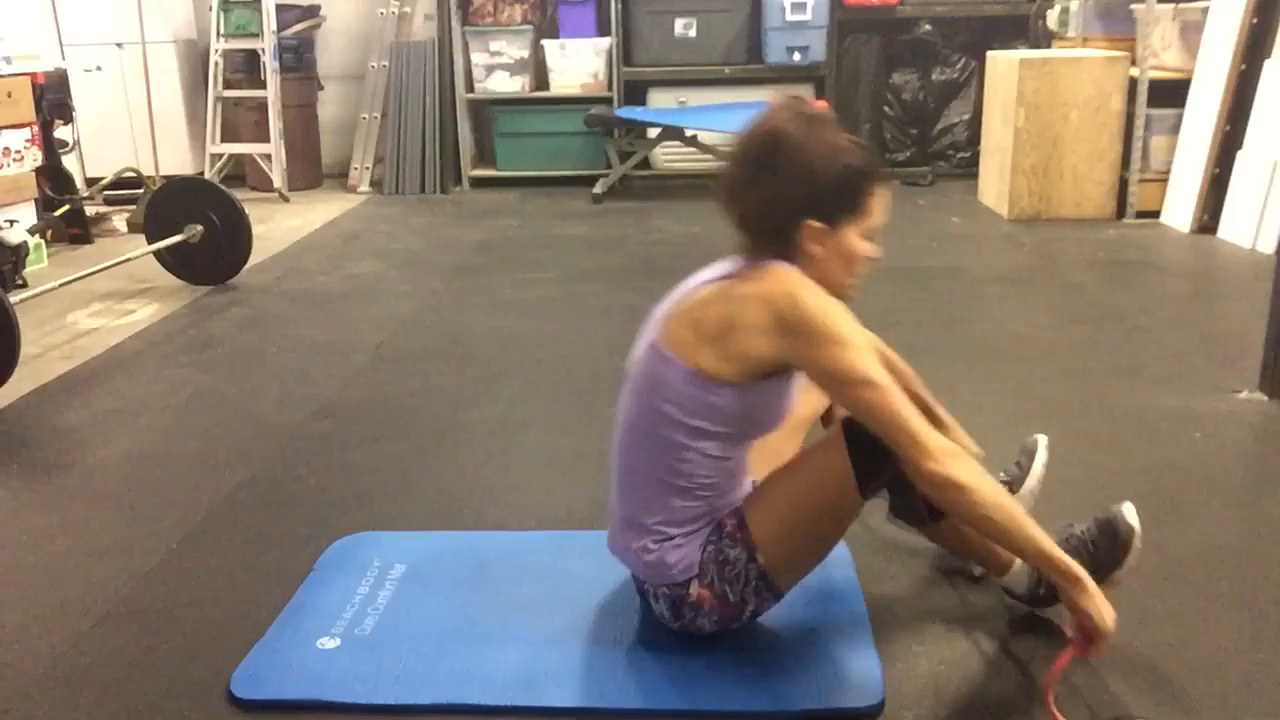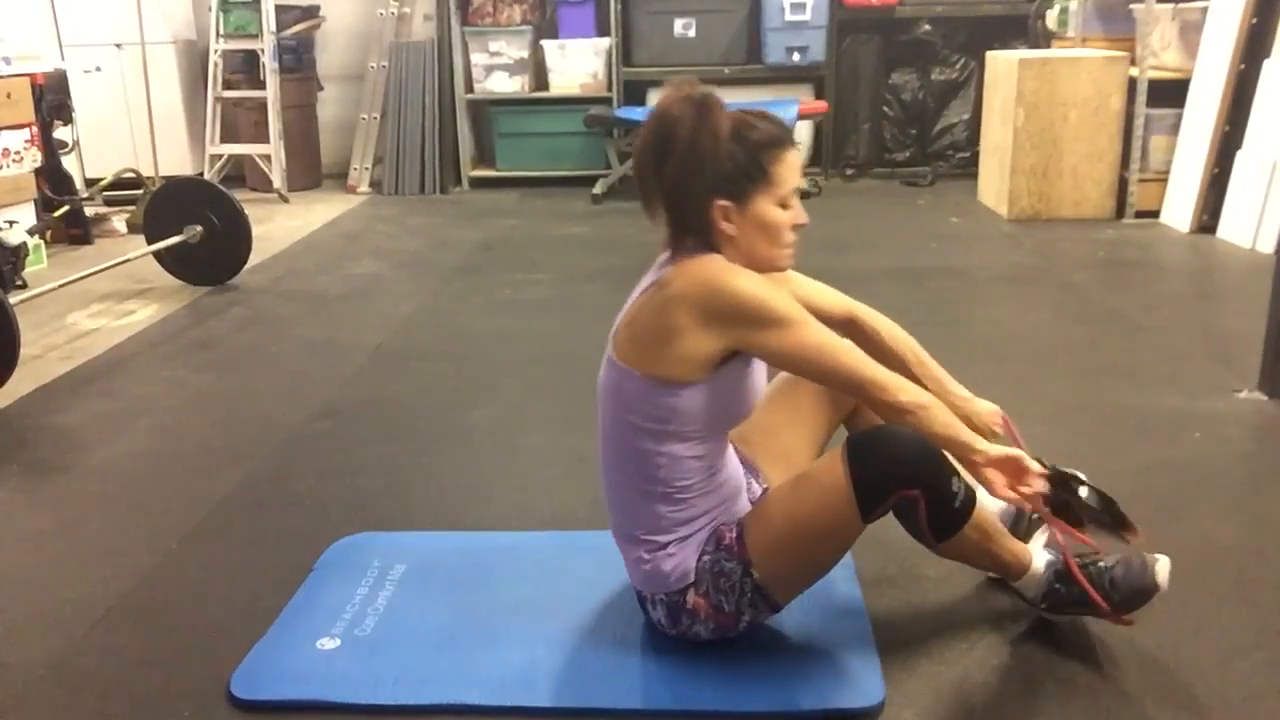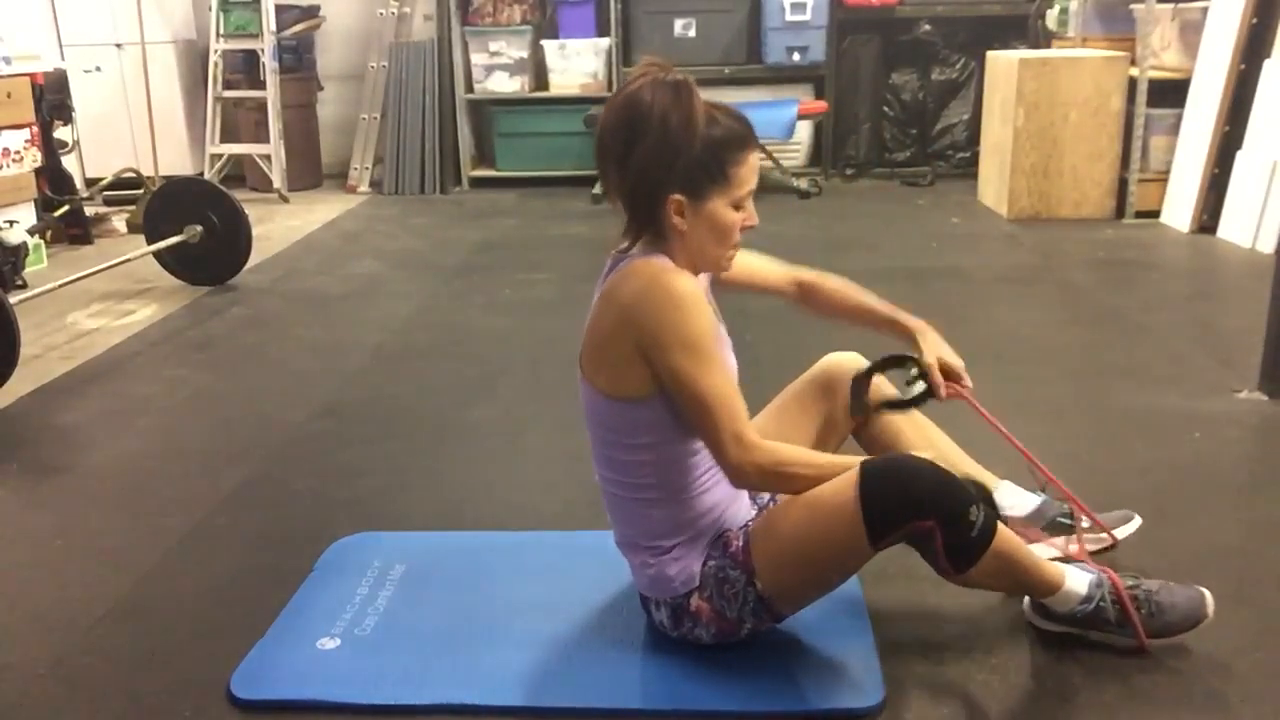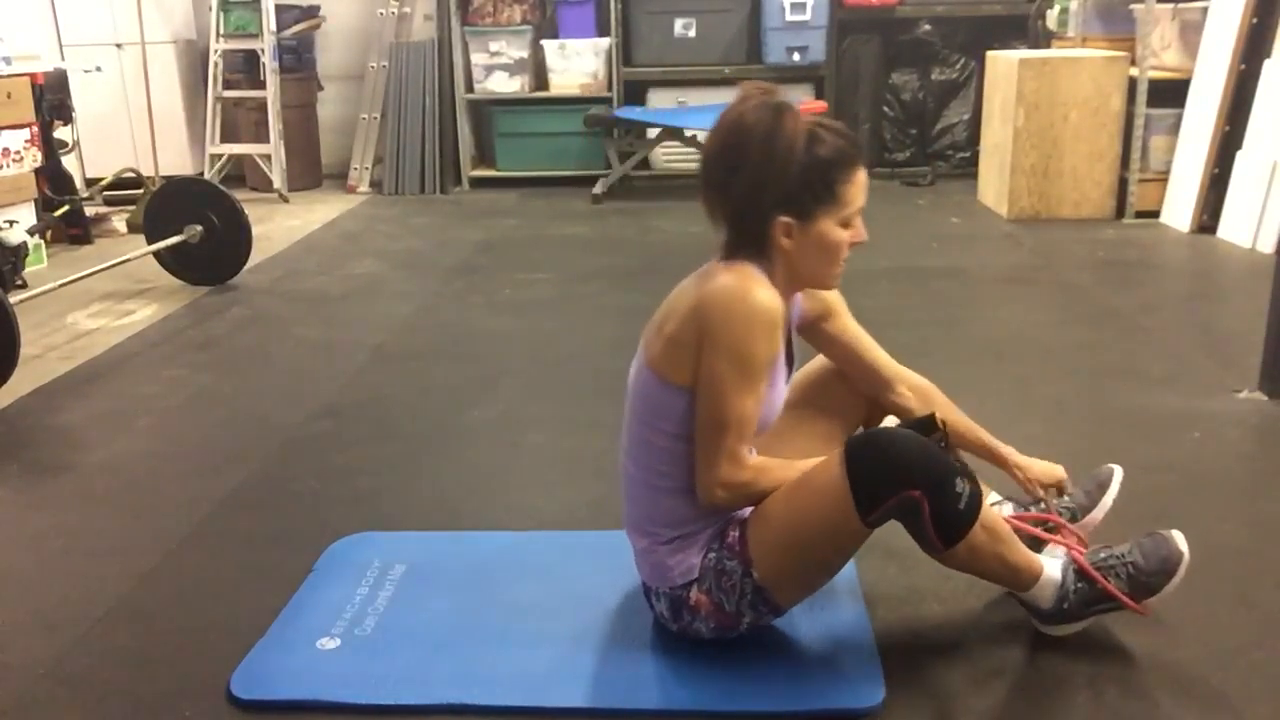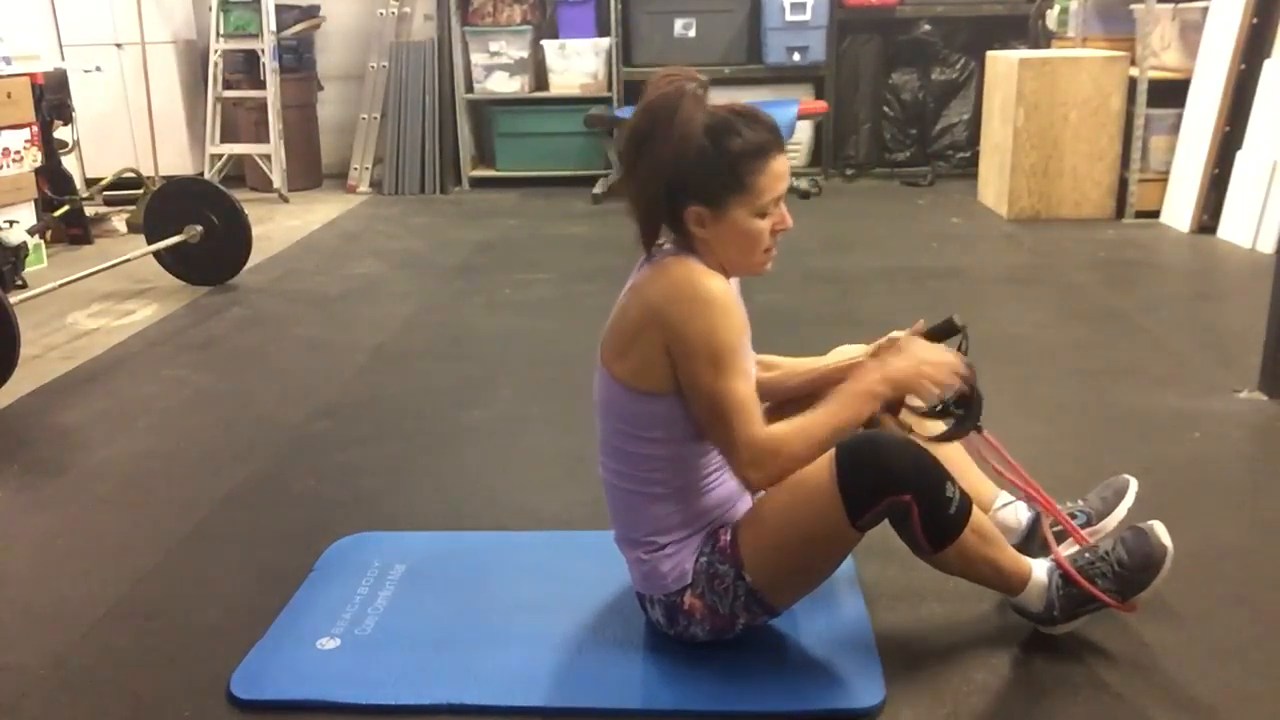
dt=1s
person 1, frame 1
left shoulder: (757, 277)
right shoulder: (783, 300)
left elbow: (875, 355)
right elbow: (933, 463)
left wrist: (948, 430)
right wrist: (1068, 573)
left hip: (681, 536)
right hip: (694, 585)
left knee: (824, 381)
right knee: (883, 445)
left ankle: (963, 507)
right ankle: (1027, 577)
person 1, frame 2
left shoulder: (711, 263)
right shoulder: (717, 289)
left elbow: (858, 319)
right elbow: (891, 398)
left wrist: (959, 403)
right wrist: (979, 451)
left hip: (711, 510)
right hip: (695, 585)
left knee: (851, 371)
right knee: (896, 457)
left ankle: (994, 515)
right ankle: (1039, 579)
person 1, frame 3
left shoulder: (664, 259)
right shoulder: (663, 291)
left elbow: (798, 284)
right elbow: (746, 458)
left wrist: (911, 328)
right wrist: (882, 469)
left hip: (714, 524)
right hip: (700, 587)
left knee: (848, 376)
right knee: (912, 490)
left ankle: (1019, 517)
right ankle: (1075, 598)
person 1, frame 4
left shoulder: (781, 280)
right shoulder: (747, 302)
left elbow: (900, 387)
right elbow: (722, 479)
left wrist: (1012, 463)
right wrist: (853, 464)
left hip: (713, 533)
right hip: (700, 582)
left knee: (862, 377)
right knee: (896, 462)
left ankle: (1006, 525)
right ankle: (1054, 589)
person 1, frame 5
left shoulder: (679, 266)
right shoulder: (692, 295)
left elbow: (752, 378)
right elbow: (759, 456)
left wrist: (870, 367)
right wrist: (876, 383)
left hip: (710, 522)
right hip: (695, 585)
left knee: (857, 370)
right knee: (884, 462)
left ankle: (1019, 526)
right ankle: (1043, 591)
